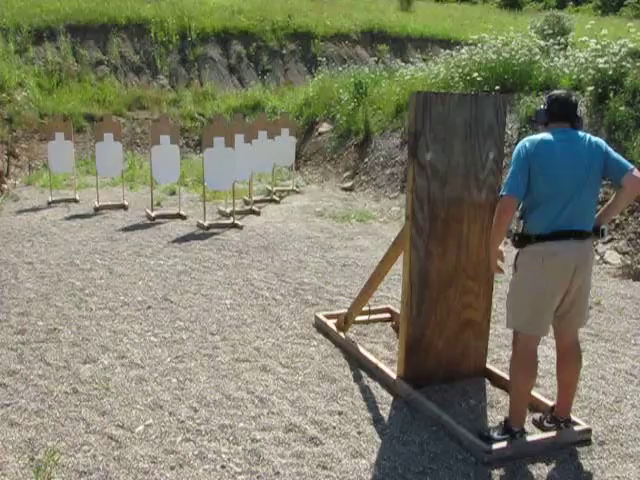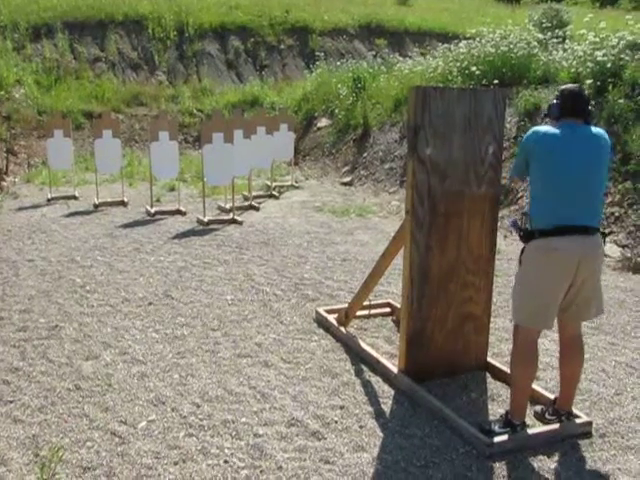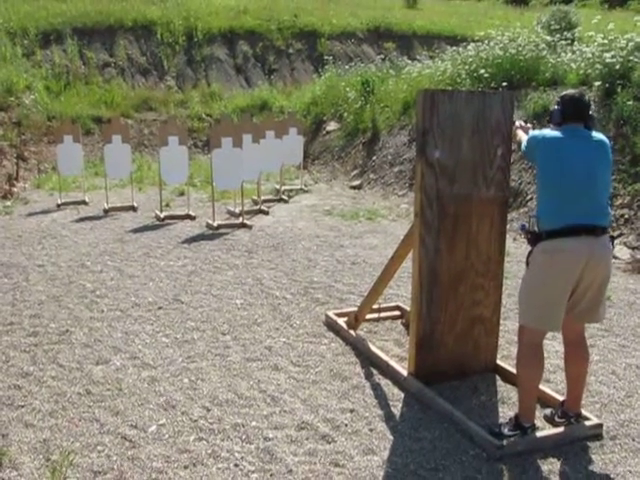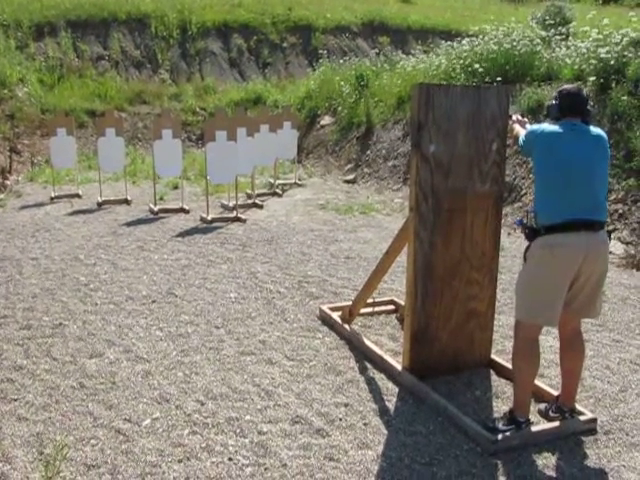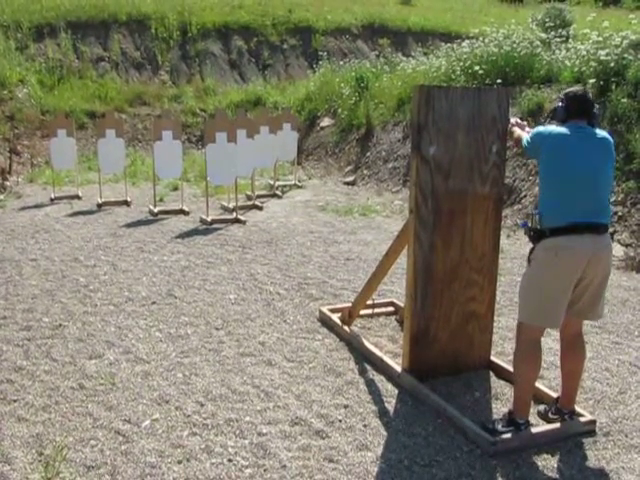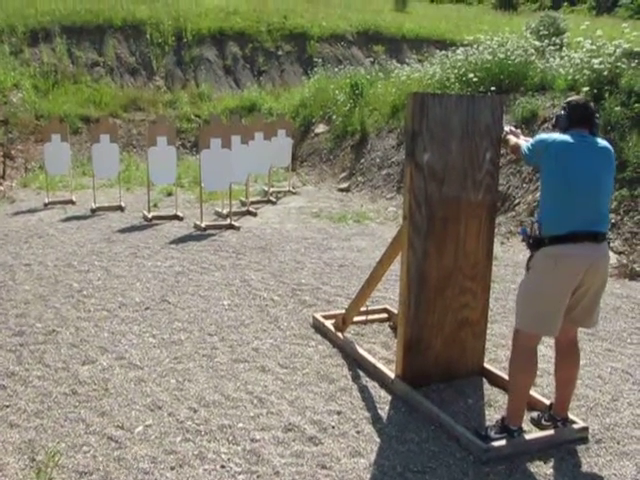
dt=0.7s
person 1, frame 1
left shoulder: (531, 146)
right shoulder: (595, 147)
left elbow: (508, 203)
left wrist: (494, 246)
right wrist: (600, 220)
left hip: (541, 251)
right hip: (581, 250)
left knee: (525, 341)
right knee: (568, 337)
left ankle: (514, 425)
right ankle: (561, 415)
person 1, frame 2
left shoulder: (537, 137)
right shoulder: (602, 141)
left elbow: (517, 177)
left hip: (548, 246)
right hip: (590, 245)
left knee: (526, 334)
right knee: (571, 330)
left ankle: (515, 419)
right ankle: (563, 408)
person 1, frame 3
left shoulder: (543, 140)
right shoulder: (601, 144)
left elbow: (526, 145)
left wrist: (521, 131)
left hip: (557, 248)
right hip: (598, 247)
left knee: (530, 335)
right knee: (574, 331)
left ankle: (524, 421)
right ankle: (571, 410)
person 1, frame 4
left shoulder: (542, 135)
right shoulder: (599, 139)
left elbow: (522, 140)
left wrist: (518, 126)
left hip: (555, 243)
right hip: (595, 242)
left knee: (527, 331)
right knee: (570, 326)
left ankle: (519, 416)
right ankle: (566, 405)
person 1, frame 5
left shoulder: (548, 137)
right shoulder: (605, 142)
left elbow: (523, 142)
left wrist: (516, 129)
left hip: (559, 245)
right hip: (599, 244)
left knee: (529, 332)
right knee: (572, 329)
left ankle: (519, 418)
right ankle: (565, 407)
person 1, frame 6
left shoulder: (551, 144)
right shoulder: (605, 151)
left elbow: (520, 149)
left wrist: (511, 137)
right wrist: (524, 138)
left hip: (558, 253)
right hip: (597, 253)
left knee: (525, 339)
right knee: (567, 336)
left ankle: (512, 425)
right ankle: (559, 414)
